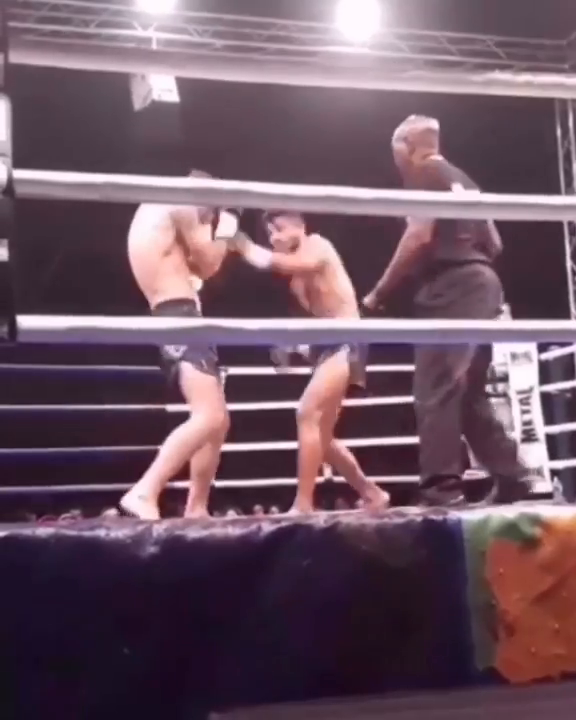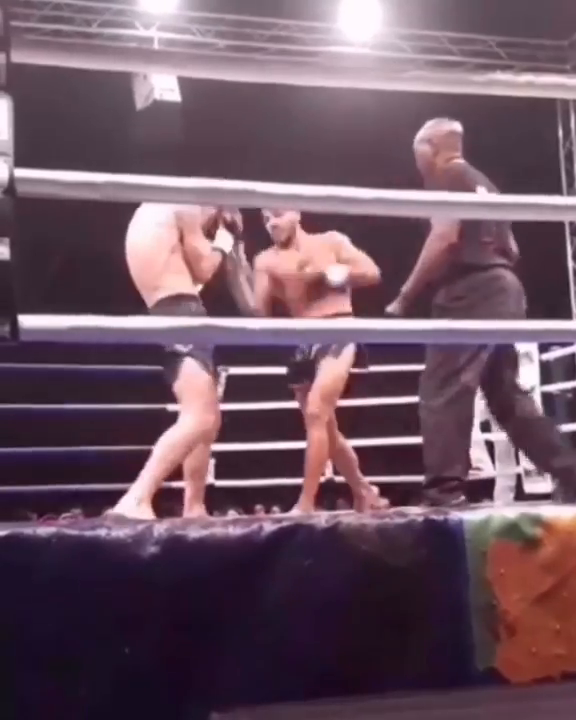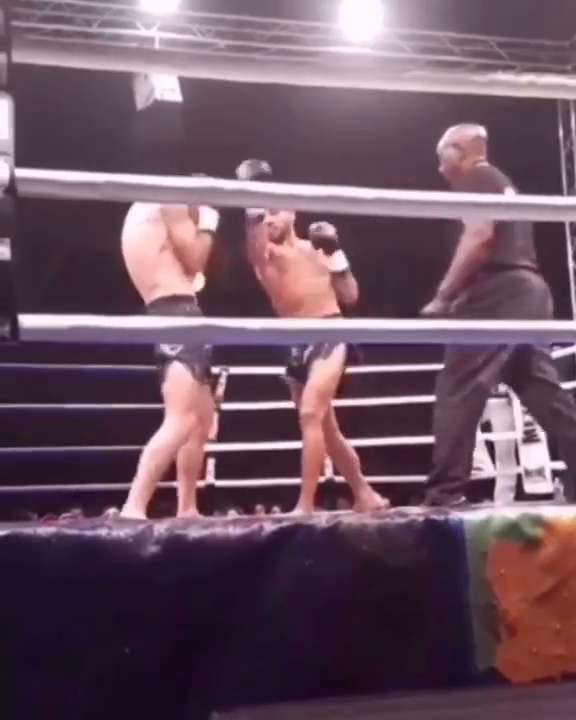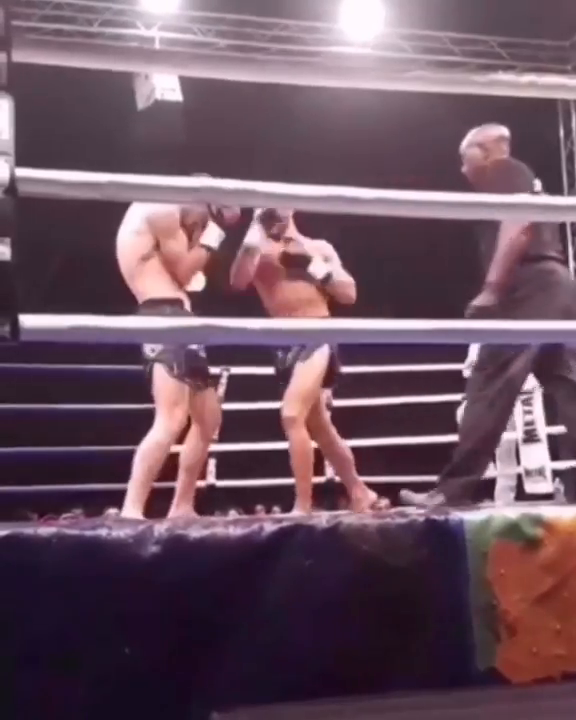
dt=0.1s
person 1, frame 1
left shoulder: (424, 177)
right shoulder: (461, 179)
left elbow: (419, 237)
right elbow: (493, 243)
left wrist: (378, 293)
left hip: (452, 291)
right hip: (481, 285)
left knee: (436, 395)
right knee: (470, 397)
left ankle: (444, 491)
right ankle: (512, 480)
person 1, frame 2
left shoulder: (448, 178)
right shoulder: (481, 183)
left elbow: (445, 238)
right elbow: (511, 249)
left wrist: (404, 298)
left hip: (472, 295)
right hip: (502, 290)
left knee: (441, 394)
right knee: (508, 397)
left ankle: (444, 492)
person 1, frame 3
left shoulder: (475, 181)
right shoulder: (498, 184)
left elbow: (477, 235)
left wrist: (442, 296)
left hip: (500, 296)
right hip: (527, 290)
left knee: (457, 393)
left ankle: (445, 493)
person 1, frame 4
left shoulder: (507, 171)
right shoulder: (518, 181)
left elbow: (519, 225)
left wrist: (492, 288)
left hip: (531, 289)
left knee: (488, 388)
left ankle: (455, 489)
person 2, frame 1
left shoulder: (152, 214)
right shoulder: (178, 206)
right elbow: (209, 261)
left wrist: (214, 223)
right wrist: (228, 220)
left hip: (177, 321)
right hip: (179, 320)
left knee: (216, 421)
right knee: (209, 417)
left ankle: (196, 511)
right ankle: (142, 494)
person 2, frame 2
left shoulder: (151, 214)
right shoulder: (183, 208)
right elbow: (203, 270)
left wrist: (223, 229)
right wrist: (225, 238)
left hip: (168, 317)
right hip: (180, 315)
left knee: (205, 420)
right knee: (199, 419)
left ankle: (194, 510)
right ankle: (135, 503)
person 2, frame 3
left shoulder: (146, 213)
right shoulder: (170, 202)
right elbow: (194, 260)
left wrist: (203, 221)
right wrist: (209, 218)
left hip: (167, 316)
right hip: (175, 315)
left knee: (201, 419)
right knee: (181, 421)
left ankle: (187, 511)
right ankle: (133, 510)
person 2, frame 4
left shoulder: (152, 212)
right shoulder: (164, 211)
left elbow: (179, 266)
right elbow: (182, 272)
left wrist: (216, 221)
right wrist: (214, 232)
left hip: (176, 321)
right hip: (165, 319)
left knee: (208, 419)
right knee: (171, 421)
left ankle: (182, 507)
right ankle: (131, 512)
person 3, frame 1
left shoulder: (319, 247)
right shoulder: (297, 277)
left elbow: (289, 263)
left wrist: (252, 252)
left hip: (345, 342)
right hip: (324, 345)
left knee: (308, 415)
right knee: (321, 436)
left ankle: (302, 504)
right ankle: (369, 492)
person 3, frame 2
left shoulder: (329, 242)
right shoulder: (267, 261)
left elbow: (372, 273)
right elbow: (259, 309)
left wrist: (336, 274)
right hip: (303, 342)
left knee: (316, 413)
right knee: (326, 430)
left ankle: (306, 505)
right ankle: (364, 494)
person 3, frame 3
left shoulder: (319, 248)
right shoulder: (262, 249)
left elbow: (351, 297)
right elbow: (252, 248)
left wrist: (336, 256)
right wrist: (254, 209)
left hip: (329, 336)
right hip: (296, 345)
left knee: (311, 413)
right knee: (327, 430)
left ankle: (306, 505)
right ankle: (364, 494)
person 3, frame 4
left shoulder: (318, 248)
right shoulder: (259, 256)
left elbow: (348, 295)
right elbow: (237, 281)
left wrist: (315, 265)
right wrist: (254, 236)
left hip: (315, 340)
right hip: (285, 346)
left knee: (292, 416)
right knee: (320, 429)
left ankle: (304, 507)
right ankle: (359, 493)
